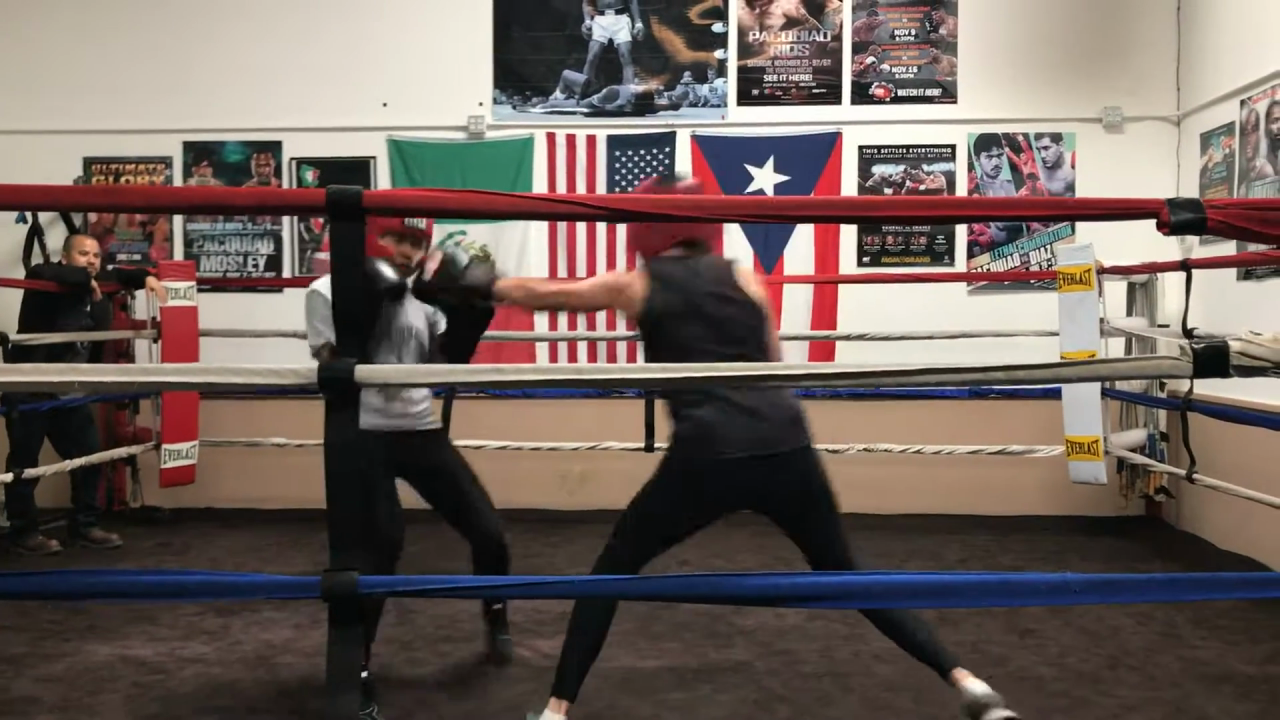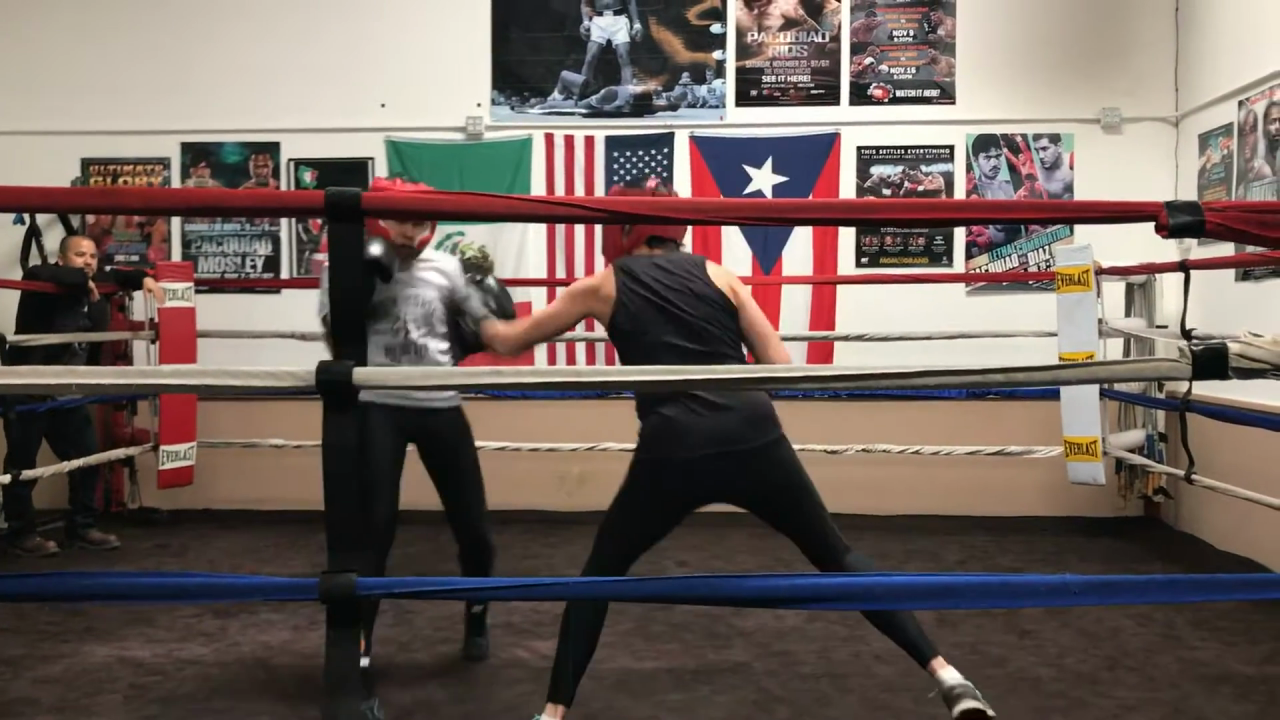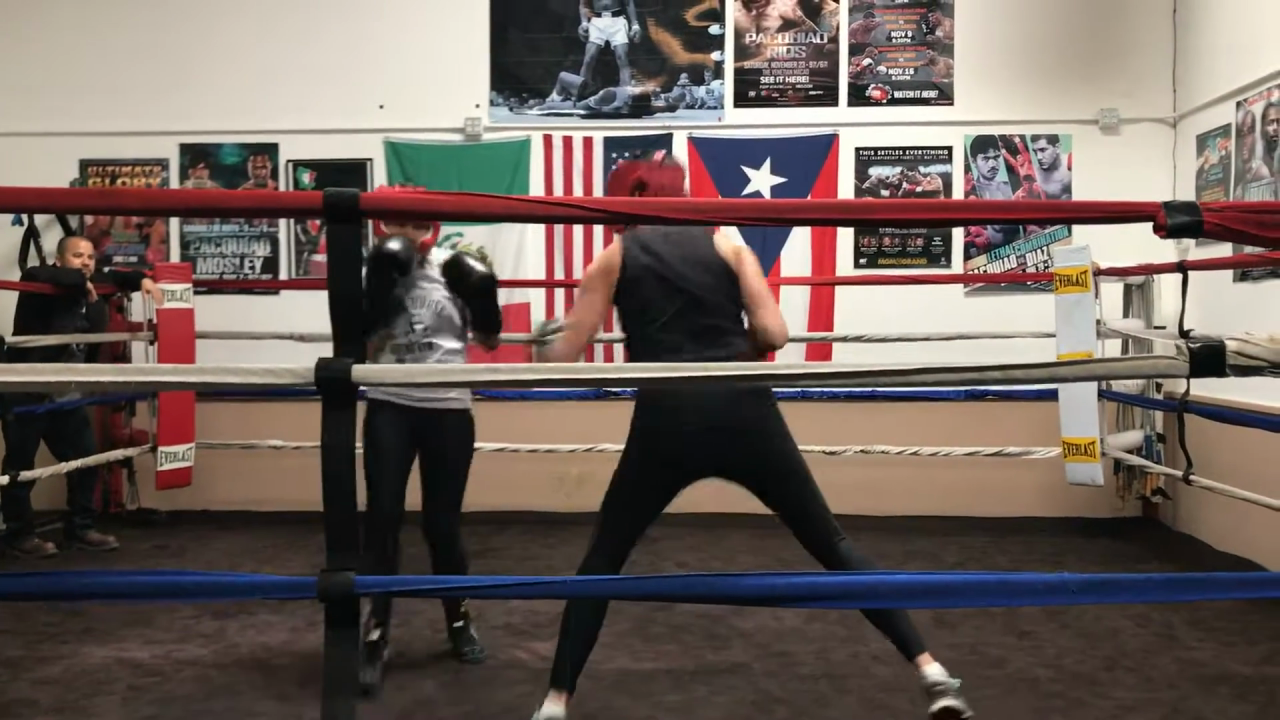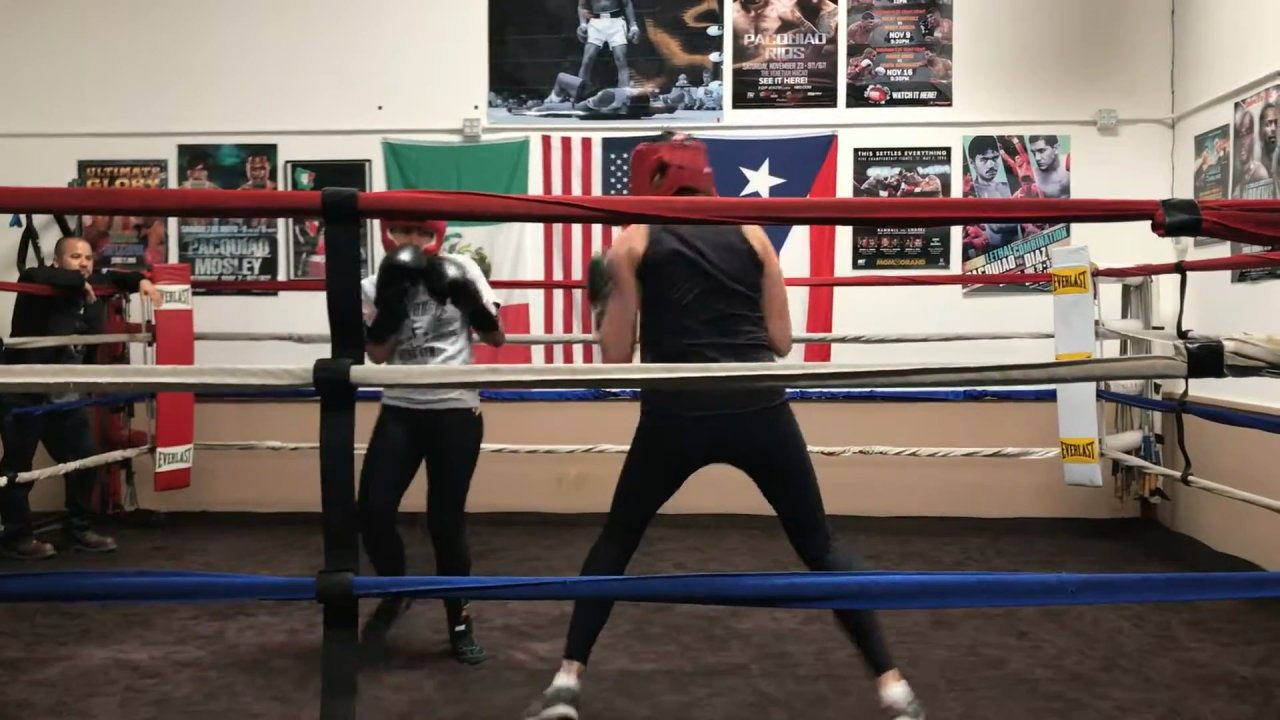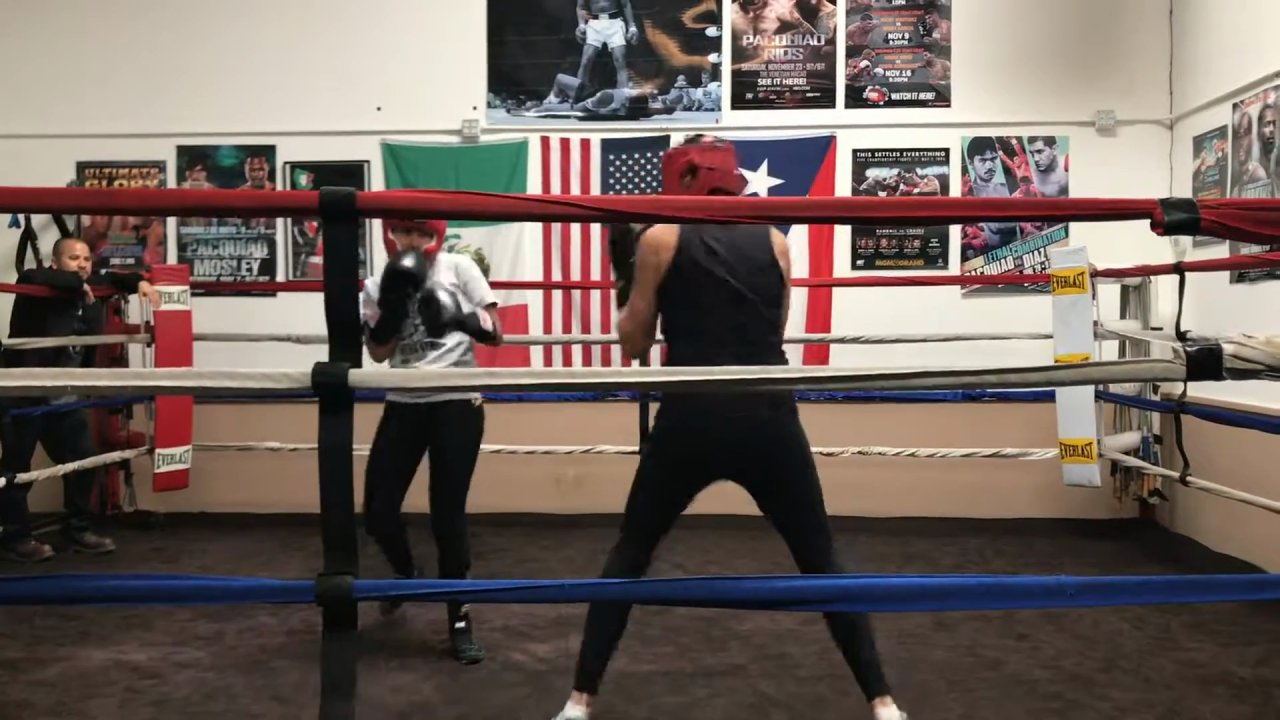
dt=0.1s
person 1, frame 1
left shoulder: (640, 284)
right shoulder: (746, 277)
left elbow: (541, 294)
left wrist: (470, 278)
left hip: (709, 453)
right hip: (783, 445)
left knee: (614, 571)
right knee: (844, 576)
person 1, frame 2
left shoulder: (605, 285)
right shoulder: (718, 274)
left elbow: (516, 337)
right elbow: (775, 360)
left wrist: (473, 320)
left hip: (674, 450)
right hip: (752, 440)
left knee: (603, 570)
right knee: (837, 559)
person 1, frame 3
left shoulder: (614, 260)
right shoulder: (726, 247)
left elbow: (565, 356)
right elbow: (773, 336)
left wrist: (547, 341)
left hip: (667, 423)
right hip: (748, 413)
left knee: (603, 556)
right knee: (830, 545)
right ankle: (932, 672)
person 1, frame 4
left shoulder: (632, 241)
right shoulder: (751, 232)
left elbow: (619, 354)
right elbow: (780, 334)
left wrist: (604, 303)
left hip: (677, 410)
right hip: (757, 404)
left knee: (616, 540)
right knee: (821, 550)
person 1, frame 5
left shoulder: (659, 239)
right shoulder: (773, 242)
left elbow: (634, 345)
left wrist: (626, 275)
left hip: (690, 419)
right hip: (768, 419)
left knee: (631, 553)
right knee: (821, 566)
person 2, frame 1
left shoulder: (422, 297)
right shoulder: (329, 293)
left elbow: (445, 359)
left wrist: (467, 326)
left hip: (421, 431)
right hip: (360, 436)
left knee: (488, 531)
right knee: (383, 542)
left ankle: (495, 615)
right ankle: (356, 671)
person 2, frame 2
left shoulder: (446, 268)
left elbow: (463, 344)
left hip: (441, 407)
right hip: (377, 407)
left knee: (471, 523)
right knee: (376, 526)
left ankle: (475, 614)
right ankle: (358, 656)
person 2, frame 3
left shoulder: (452, 272)
right shoulder: (367, 281)
left elbow: (489, 341)
right elbow: (364, 352)
left wrist: (484, 299)
right wrist: (378, 293)
left hip: (450, 409)
right hip: (389, 409)
left knee: (443, 526)
right knee: (382, 516)
left ankle: (458, 622)
right ankle: (375, 636)
person 2, frame 4
left shoulder: (459, 269)
right shoulder: (374, 286)
left elbow: (496, 335)
right elbow: (377, 353)
left wrist: (470, 300)
right wrist: (389, 299)
left hip: (455, 409)
right hip: (399, 410)
left knee: (445, 521)
right knee: (373, 514)
left ankle: (459, 623)
right ankle: (391, 597)
person 2, frame 5
left shoulder: (459, 268)
right shoulder: (377, 287)
left elbow: (494, 334)
right elbow: (378, 353)
left wrist: (464, 317)
right wrist: (392, 301)
left hip: (456, 404)
right hip: (403, 406)
left knee: (447, 515)
right knee: (378, 509)
left ankle: (459, 620)
right ankle: (406, 576)
person 3, frame 1
left shoulder: (99, 285)
right shoulder: (44, 282)
left elbow: (119, 276)
right elbow: (40, 273)
left wrist: (146, 277)
right wrist: (84, 279)
right hip: (29, 392)
left knee: (89, 458)
left ankle: (84, 525)
person 3, frame 2
left shoulder: (96, 285)
right shoulder: (42, 282)
left elbow: (117, 277)
right elbow: (36, 274)
left wrist: (143, 278)
right wrist: (81, 280)
right hip: (27, 392)
left knee: (87, 459)
left ankle: (82, 527)
person 3, frame 3
left shoulder: (94, 285)
right shoulder: (39, 283)
left elbow: (115, 278)
right elbow: (34, 275)
left wrist: (142, 279)
right wrist: (79, 280)
left hip: (68, 396)
left knee: (85, 460)
left ankle: (80, 528)
person 3, frame 4
left shoulder: (92, 287)
right shoulder: (38, 285)
left elbow: (113, 279)
right elbow: (32, 276)
left wrist: (140, 280)
right wrist: (78, 281)
left hip: (66, 397)
left knee: (84, 461)
left ankle: (79, 530)
person 3, frame 5
left shoulder: (91, 287)
right shoulder: (37, 286)
left elbow: (112, 280)
right elbow: (31, 278)
left wrist: (139, 281)
right wrist: (76, 282)
left knee: (83, 462)
left ankle: (78, 530)
